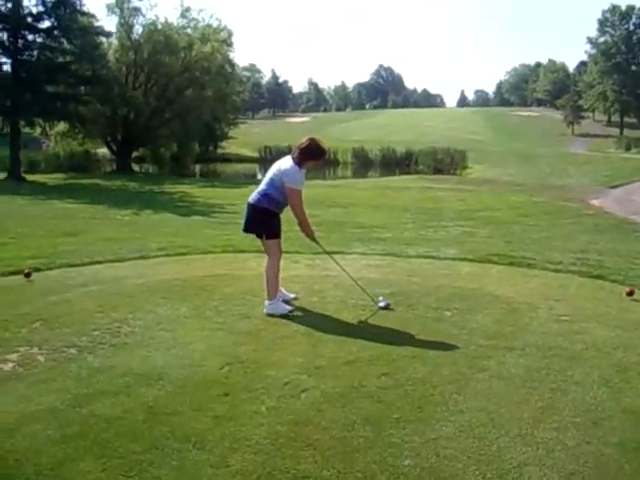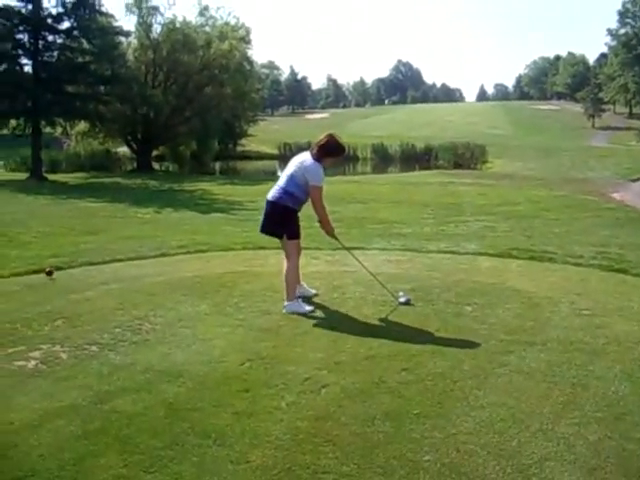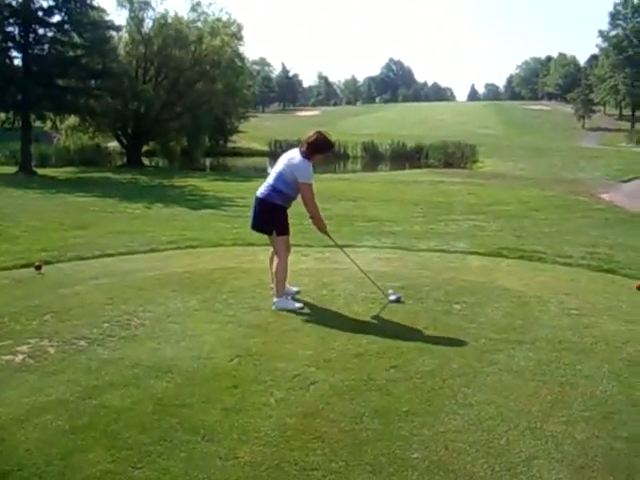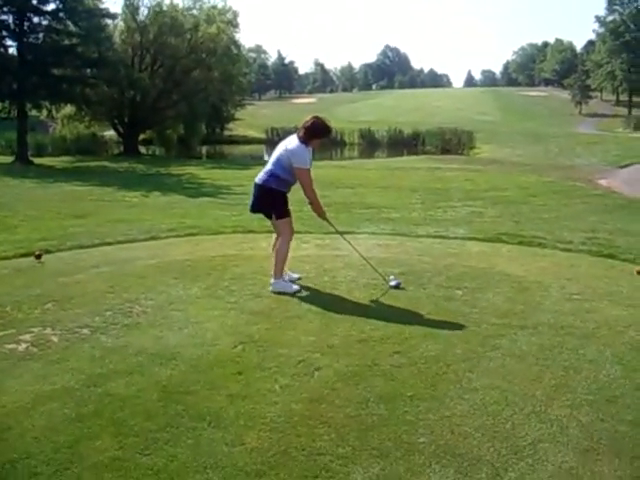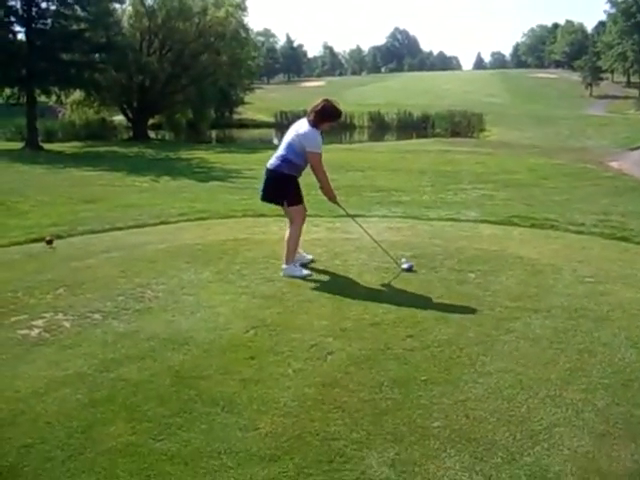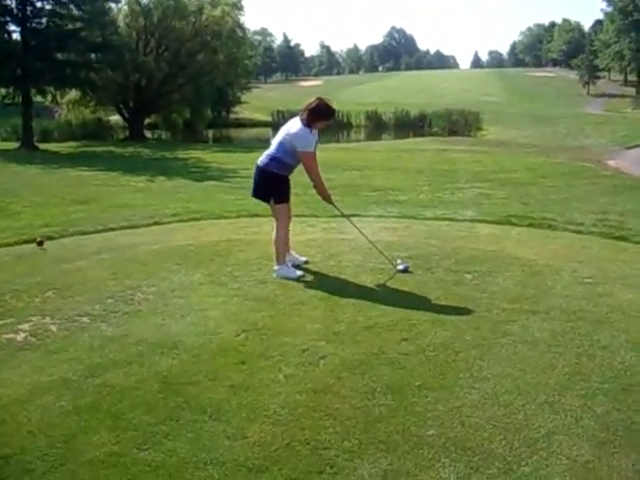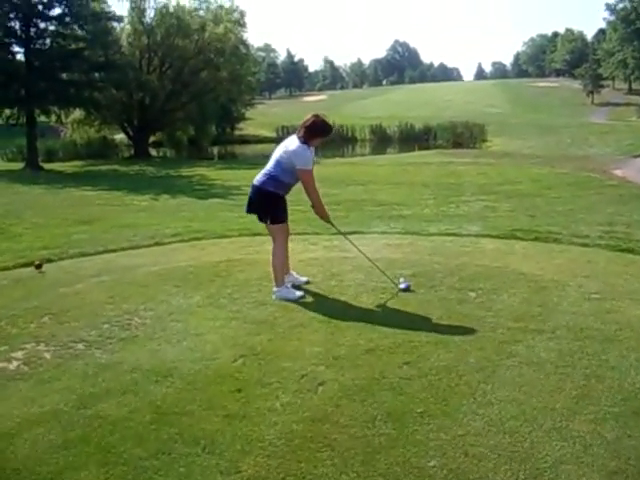
dt=0.3s
person 1, frame 1
left shoulder: (293, 164)
right shoulder: (292, 171)
left elbow: (296, 202)
right elbow: (296, 205)
left wrist: (303, 223)
right wrist: (307, 228)
left hip: (267, 210)
right hip: (263, 210)
left knee: (276, 253)
right knee: (273, 255)
left ankle: (276, 291)
right ankle: (272, 302)
person 1, frame 2
left shoulder: (307, 157)
right shoulder: (314, 168)
left elbow: (315, 199)
right elbow: (317, 202)
left wrist: (323, 221)
right wrist: (327, 225)
left hip: (279, 205)
right hip: (283, 209)
left knee: (294, 250)
right knee: (293, 255)
left ankle: (297, 286)
right ankle: (291, 302)
person 1, frame 3
left shoulder: (296, 154)
right shoulder: (302, 166)
left elbow: (307, 196)
right elbow: (308, 199)
left wrist: (315, 217)
right wrist: (320, 222)
left hip: (269, 202)
right hip: (272, 205)
left knee: (279, 248)
right knee: (283, 251)
left ankle: (278, 286)
right ankle: (280, 298)
person 1, frame 4
left shoulder: (299, 143)
right shoulder: (299, 150)
left elbow: (307, 179)
right elbow: (306, 184)
left wrist: (314, 203)
right wrist: (318, 208)
left hip: (273, 189)
right hip: (270, 190)
left knee: (283, 232)
right knee: (286, 234)
left ankle: (280, 272)
right ankle: (277, 280)
person 1, frame 5
left shoulder: (306, 125)
right shoulder: (311, 135)
left elbow: (316, 165)
right elbow: (318, 168)
left wrist: (324, 187)
right wrist: (330, 192)
left hip: (282, 174)
right hip: (282, 176)
left knee: (300, 214)
right knee: (297, 220)
left ankle: (295, 253)
right ankle: (288, 265)
person 1, frame 6
left shoulder: (305, 126)
right shoulder: (302, 134)
left elbow: (312, 161)
right elbow: (311, 167)
left wrist: (318, 186)
right wrist: (323, 191)
left hip: (277, 172)
right hip: (271, 173)
left knee: (285, 216)
right knee: (282, 219)
left ankle: (286, 254)
right ankle: (280, 266)
person 1, frame 7
left shoulder: (300, 143)
right shoulder: (301, 151)
left elbow: (309, 182)
right elbow: (309, 185)
left wrist: (316, 205)
right wrist: (321, 210)
left hip: (272, 192)
right hip: (267, 193)
left knee: (284, 235)
right knee: (280, 239)
left ankle: (286, 274)
right ankle: (280, 288)
